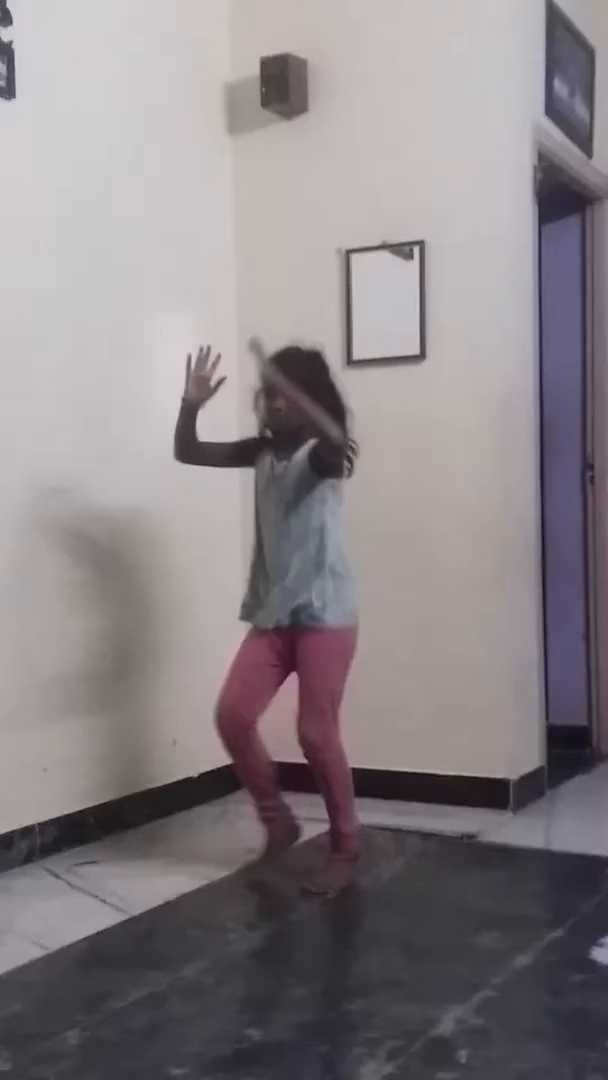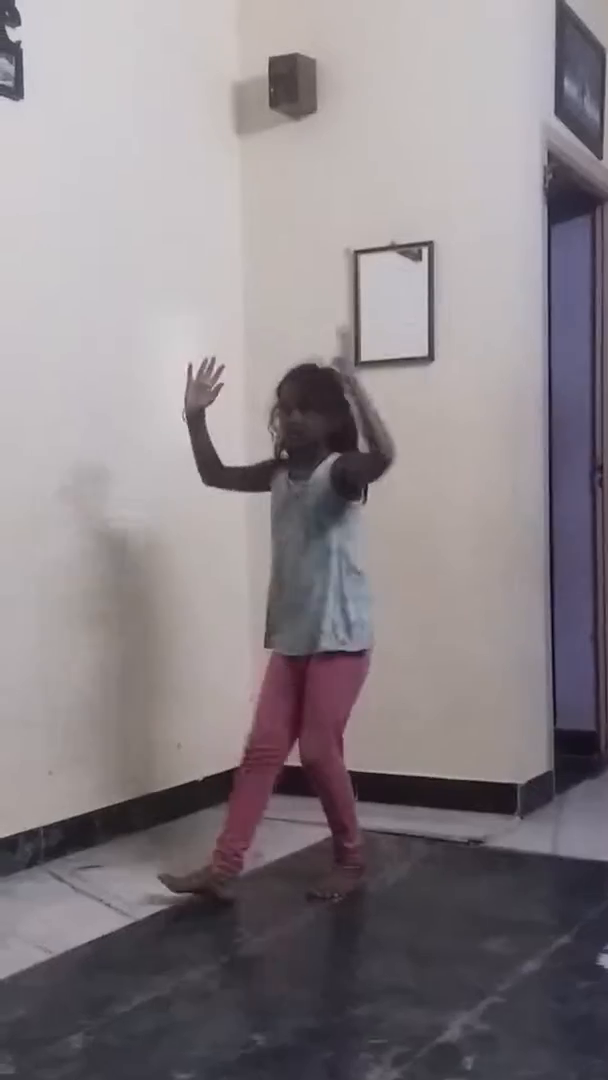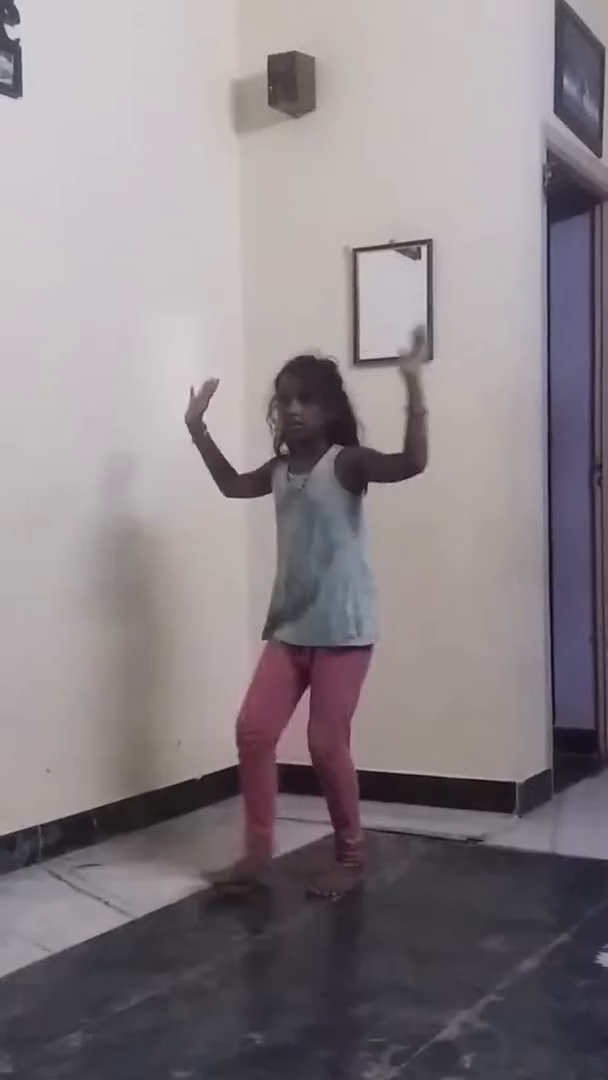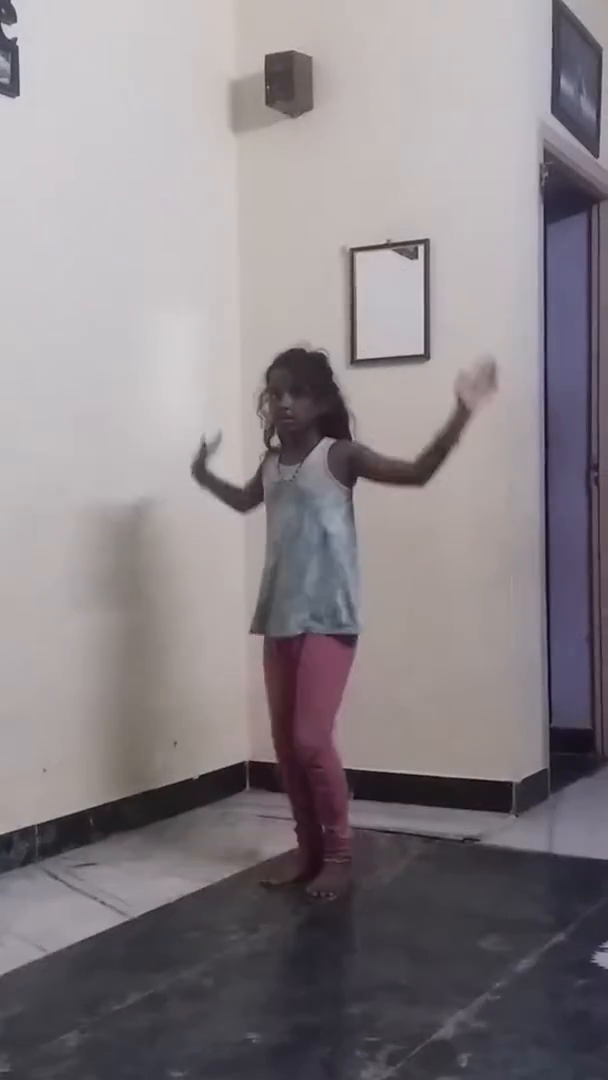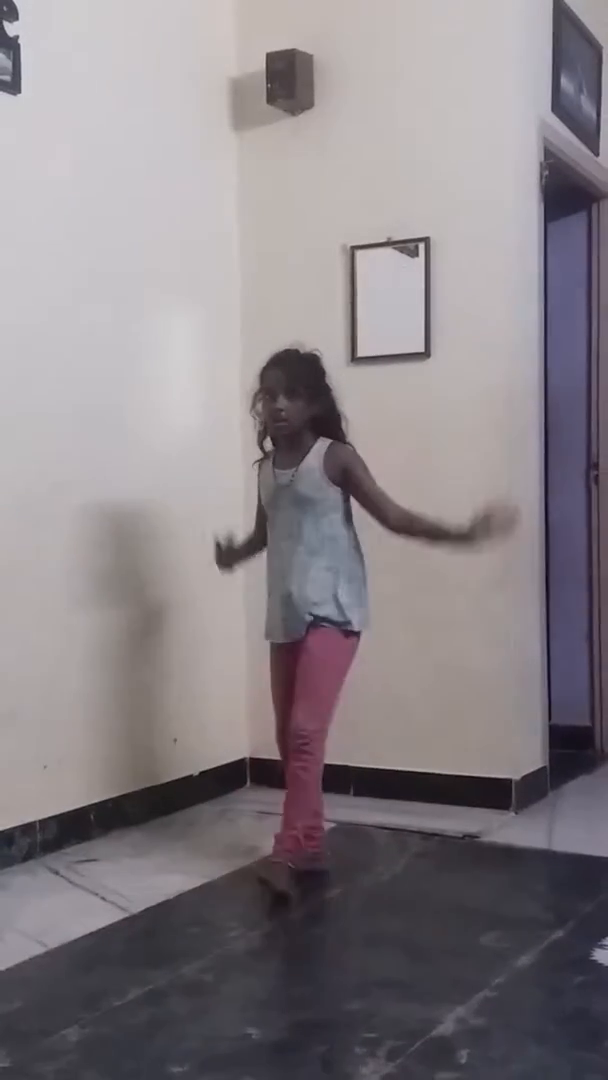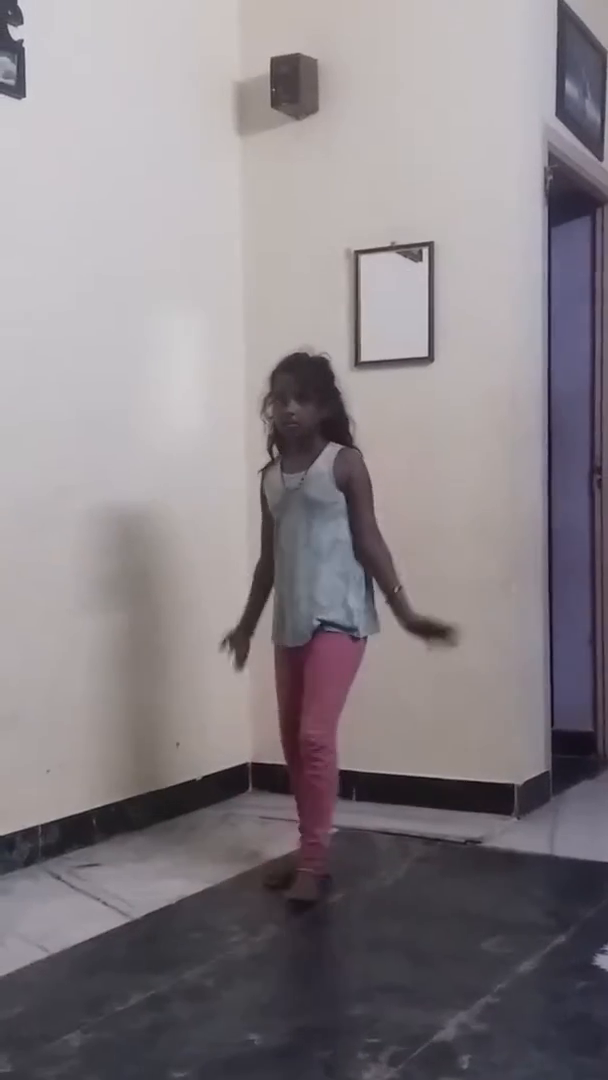
dt=0.2s
person 1, frame 1
left shoulder: (323, 453)
right shoulder: (260, 453)
left elbow: (338, 439)
right elbow: (188, 453)
left wrist: (288, 382)
right wrist: (191, 406)
left hip: (324, 612)
right hip: (272, 612)
left knee: (316, 733)
right knee: (232, 713)
left ankle: (346, 849)
right ankle: (278, 820)
person 1, frame 2
left shoulder: (341, 471)
right shoulder: (277, 473)
left elbow: (383, 456)
right elbow: (216, 475)
left wrist: (352, 386)
right wrist: (195, 414)
left hip: (340, 635)
right hip: (288, 635)
left knee: (319, 752)
right knee: (262, 749)
left ankle: (351, 861)
right ankle: (222, 868)
person 1, frame 3
left shoulder: (344, 462)
right shoulder: (277, 466)
left elbow: (411, 463)
right elbow: (231, 485)
left wrist: (414, 387)
right wrist: (199, 428)
left hip: (342, 626)
right hip: (287, 624)
left knee: (327, 746)
right knee: (251, 731)
left ankle: (350, 859)
right ankle: (255, 855)
person 1, frame 4
left shoulder: (337, 455)
right shoulder: (269, 462)
left elbow: (415, 473)
left wrist: (460, 415)
right wrist: (206, 476)
left hip: (327, 616)
right hip: (278, 616)
left knee: (311, 738)
right knee: (285, 742)
left ankle: (339, 854)
right ankle: (311, 848)
person 1, frame 5
left shoulder: (337, 458)
right shoulder: (266, 469)
left elbow: (392, 517)
left wrist: (460, 534)
right wrist: (236, 554)
left hip: (333, 613)
right hip: (284, 617)
left knee: (307, 730)
right knee: (288, 737)
left ankle: (288, 852)
right ankle: (310, 844)
person 1, frame 6
left shoulder: (346, 463)
right shoulder: (270, 476)
left elbow: (370, 542)
left wrist: (406, 613)
right wrist: (247, 622)
left hip: (339, 620)
right hip: (289, 625)
left knee: (317, 737)
right knee: (295, 743)
left ankle: (315, 859)
right ankle: (310, 852)
